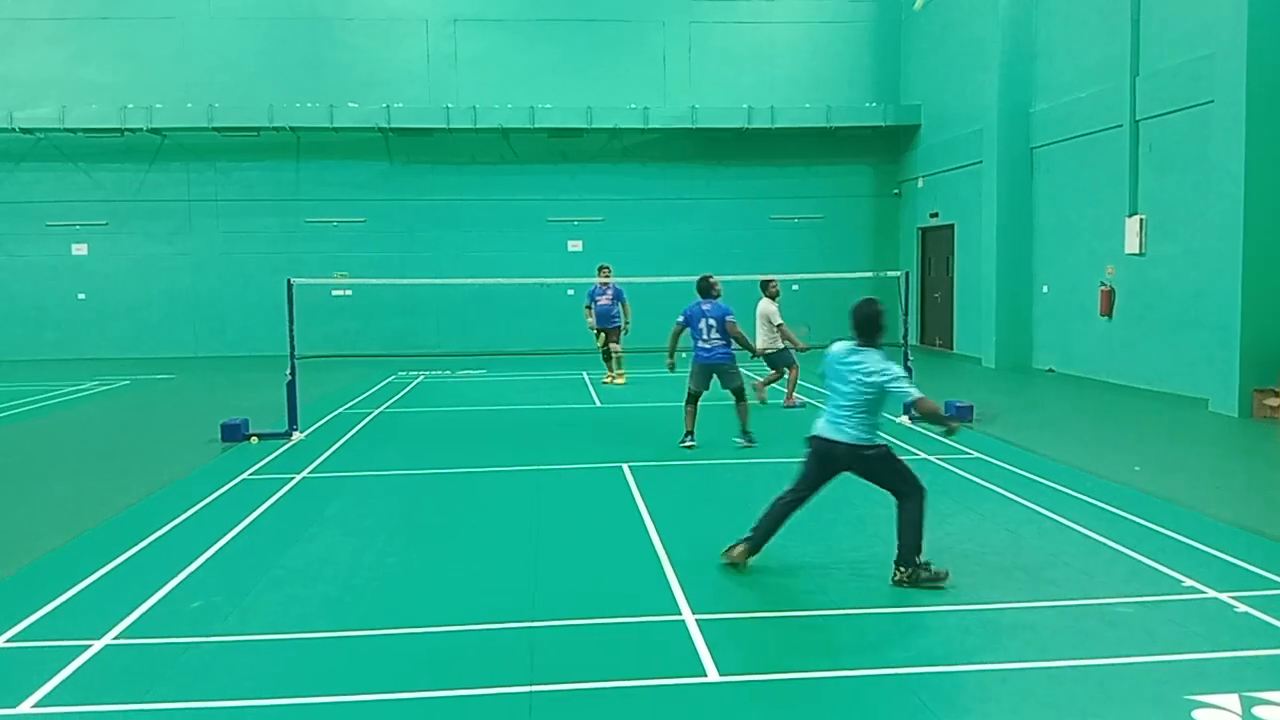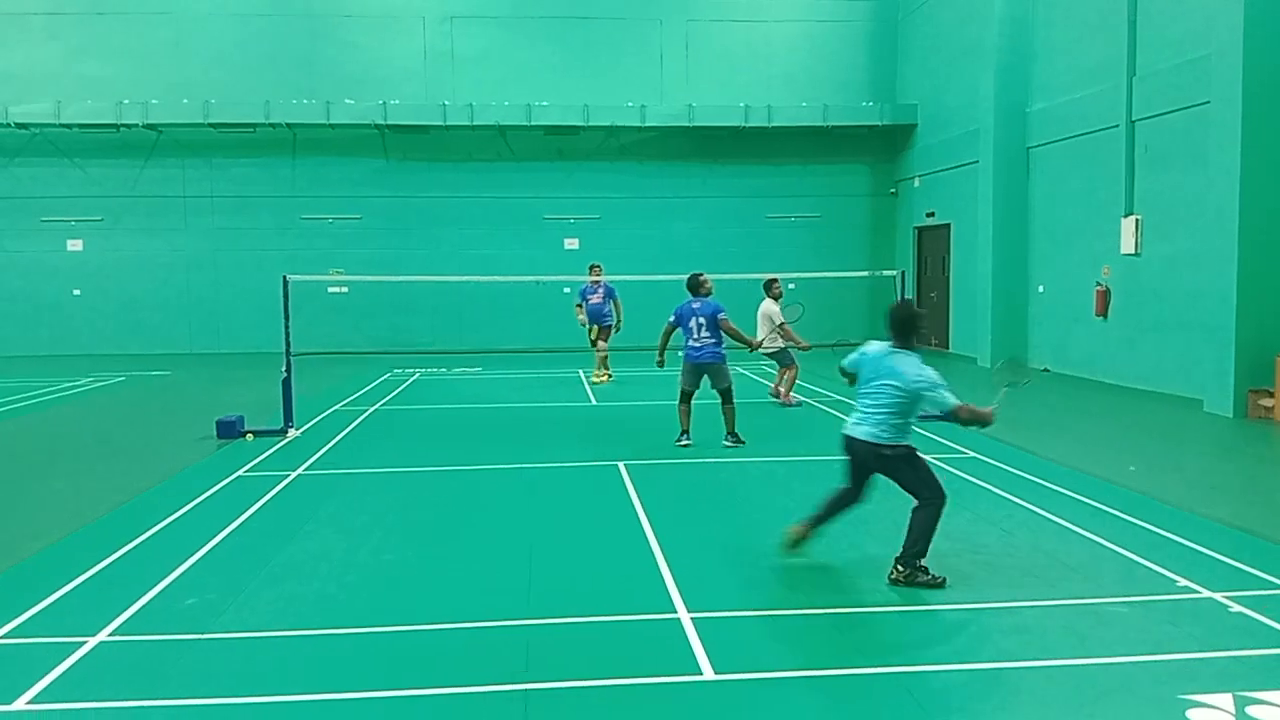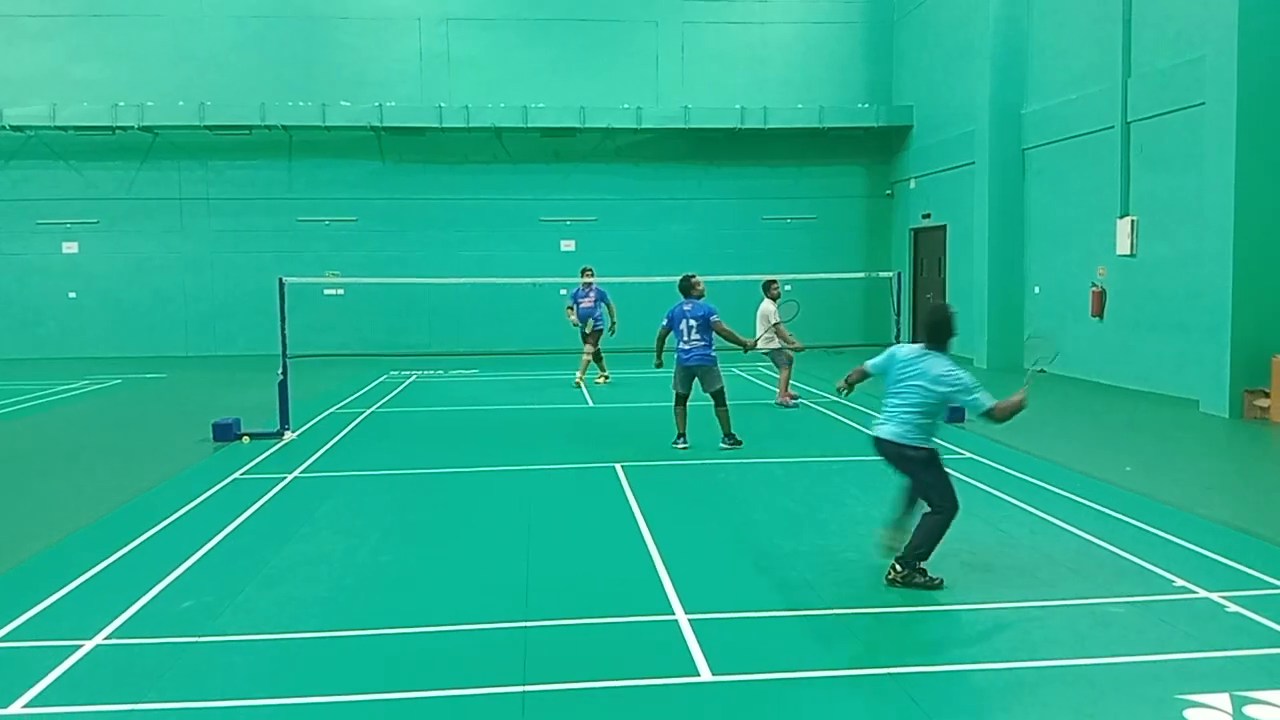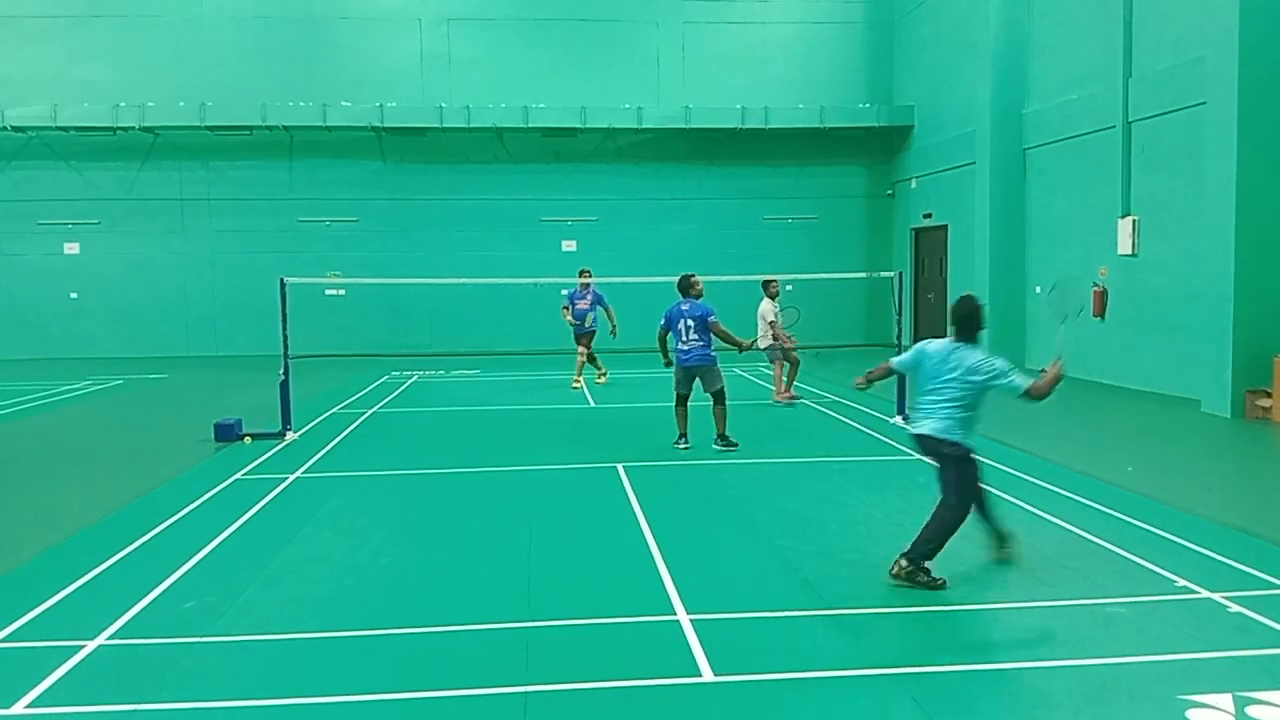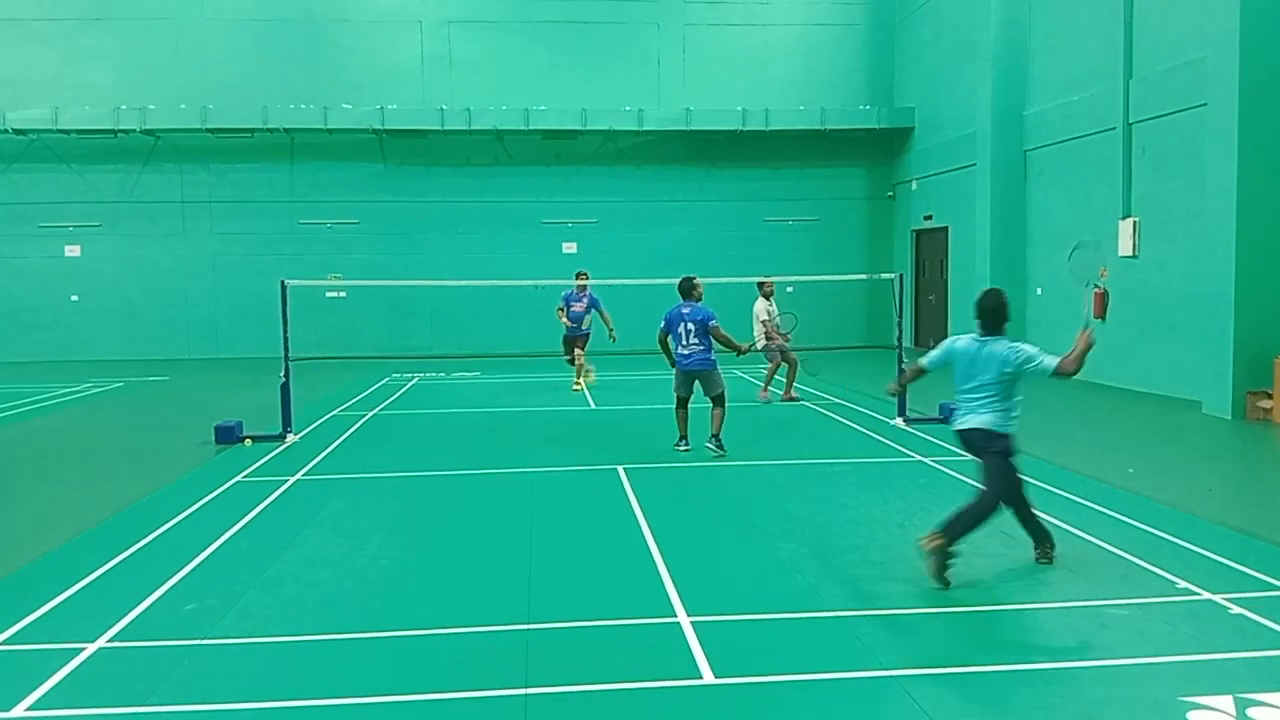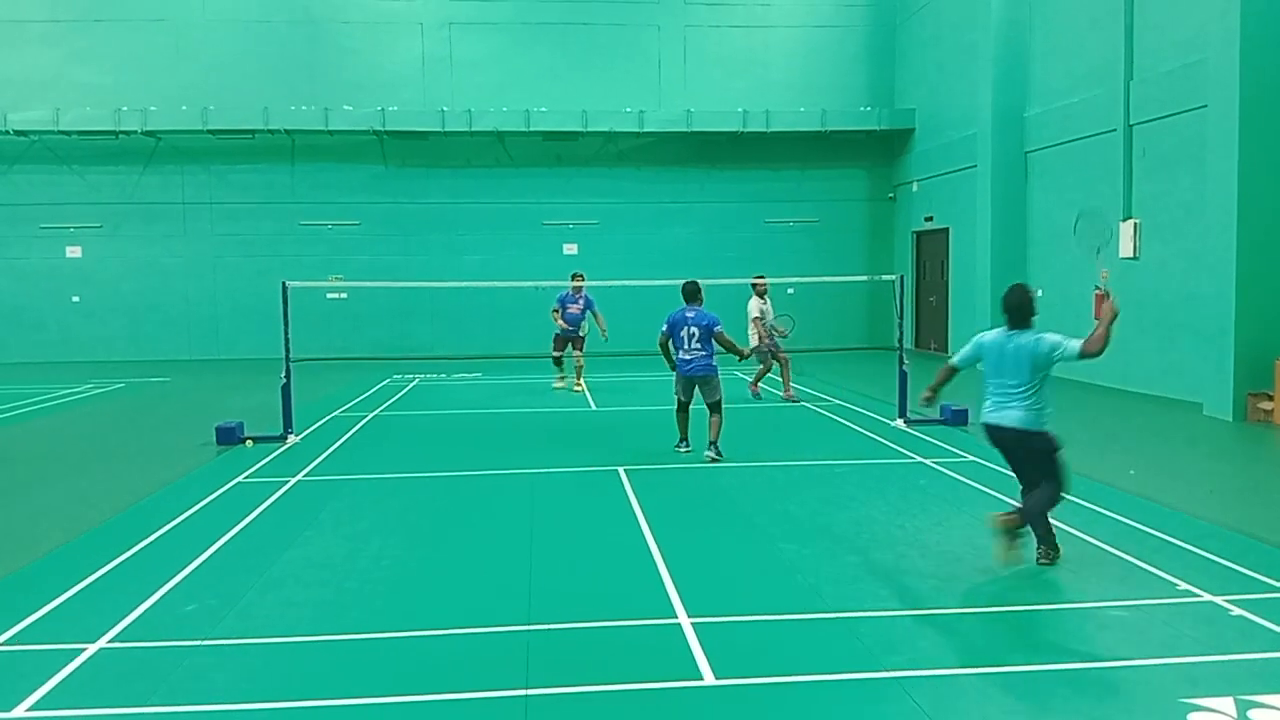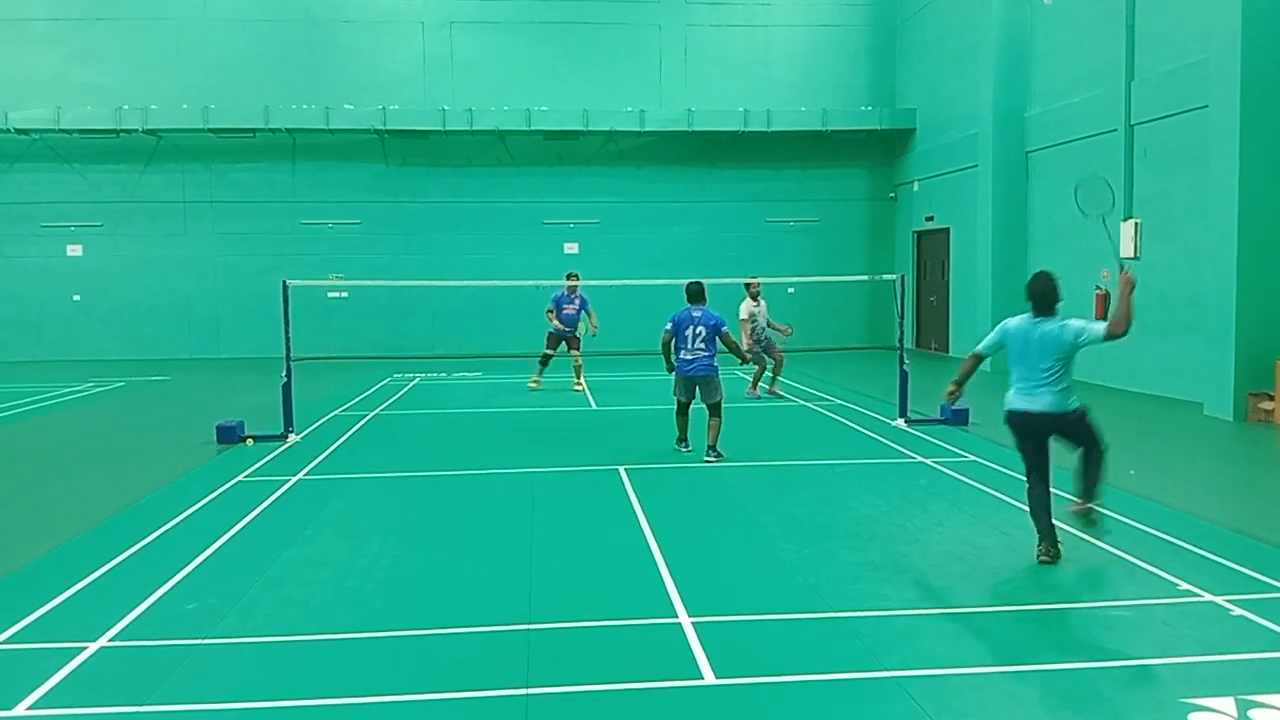
dt=0.1s
person 1, frame 1
left shoulder: (835, 352)
right shoulder: (886, 370)
right elbow: (924, 407)
right wrist: (946, 423)
left hip: (822, 439)
right hip: (861, 448)
left knee: (796, 495)
right knee: (912, 493)
left ankle: (746, 547)
right ankle: (907, 567)
person 1, frame 2
left shoulder: (870, 350)
right shoulder: (921, 375)
left elbow: (846, 371)
right elbow: (960, 414)
left wrist: (860, 384)
right wrist: (986, 416)
left hip: (853, 437)
right hip: (888, 447)
left knee: (853, 490)
right knee: (932, 499)
left ankle: (806, 527)
right ankle: (906, 567)
person 1, frame 3
left shoulder: (898, 353)
right shoulder: (953, 377)
left elbow: (864, 370)
right elbow: (997, 413)
left wrist: (846, 384)
right wrist: (1018, 403)
left hip: (883, 437)
right hip: (910, 446)
left knee: (921, 481)
right knee: (945, 507)
left ankle: (896, 530)
right ankle: (904, 569)
person 1, frame 4
left shoulder: (927, 348)
right shoulder: (988, 365)
left elbow: (889, 367)
right elbow: (1036, 391)
left wrist: (867, 379)
right wrist: (1054, 375)
left hip: (923, 433)
right hip: (948, 441)
left knee: (969, 483)
right knee: (958, 503)
left ankle: (998, 538)
right ankle: (909, 564)
person 1, frame 5
left shoulder: (956, 345)
right shoulder: (1017, 353)
left elbow: (919, 369)
right elbow: (1067, 368)
left wrist: (899, 385)
right wrist: (1084, 345)
left hip: (965, 429)
right hip: (993, 433)
left knee: (1010, 486)
right knee: (992, 497)
left ankle: (1041, 541)
right ankle: (939, 541)
person 1, frame 6
left shoulder: (985, 340)
right shoulder: (1043, 343)
left elbow: (951, 367)
right elbow: (1093, 349)
left wrist: (932, 391)
right wrist: (1108, 318)
left hip: (993, 424)
right hip: (1026, 428)
left knee: (1032, 483)
right knee: (1053, 484)
left ankle: (1046, 545)
right ankle: (1012, 521)
person 1, frame 7
left shoulder: (1010, 327)
right shoulder: (1067, 331)
left elbow: (976, 357)
right elbow: (1118, 330)
left wrist: (957, 385)
right wrist: (1126, 293)
left hip: (1019, 412)
right hip: (1058, 412)
left knee: (1037, 476)
right knee: (1092, 447)
left ankle: (1047, 543)
right ankle: (1084, 500)
person 2, frame 1
left shoulder: (690, 310)
right shoulder: (724, 309)
left elbow: (676, 333)
right elbow: (735, 333)
left wrist: (670, 357)
right wrist: (752, 350)
left hip: (701, 360)
right hip: (724, 359)
left knee: (692, 397)
right knee: (739, 394)
left ankle: (688, 436)
right ankle: (745, 433)
person 2, frame 2
left shoulder: (681, 309)
right shoulder: (715, 306)
left elbow: (667, 332)
right elbow: (729, 330)
left wrist: (660, 354)
right wrist: (751, 343)
left hip: (691, 359)
right hip: (715, 358)
left knee: (685, 397)
right knee: (726, 396)
left ankle: (684, 434)
right ankle: (730, 435)
person 2, frame 3
left shoulder: (673, 311)
right shoulder: (706, 308)
left elbow: (661, 336)
right elbow: (723, 331)
left wrist: (658, 357)
right wrist: (745, 343)
left hip: (683, 361)
right hip: (705, 360)
left knee: (680, 399)
right knee: (719, 398)
left ankle: (681, 437)
right ankle: (727, 436)
person 2, frame 4
left shoulder: (671, 311)
right shoulder: (704, 309)
left elbow: (661, 336)
right elbow: (720, 332)
left wrist: (666, 356)
right wrist: (741, 344)
left hip: (682, 362)
right hip: (705, 360)
left knee: (681, 399)
right knee: (719, 398)
left ankle: (682, 437)
right ankle: (721, 437)
person 2, frame 5
left shoulder: (671, 313)
right shoulder: (705, 313)
left elbow: (661, 338)
right elbow: (720, 337)
left wrist: (670, 358)
right wrist: (740, 348)
left hip: (682, 365)
right hip: (705, 364)
left knee: (681, 402)
right knee: (718, 401)
left ankle: (683, 440)
right ankle: (714, 438)
person 2, frame 6
left shoulder: (674, 316)
right shoulder: (709, 317)
left elbow: (662, 342)
right elbow: (725, 342)
left wrist: (671, 361)
right wrist: (742, 353)
left hip: (683, 370)
right hip: (706, 370)
left knee: (682, 405)
right knee: (715, 409)
left ankle: (683, 441)
right ankle: (712, 446)
person 2, frame 7
left shoulder: (678, 316)
right shoulder: (714, 317)
left elbow: (665, 341)
right elbow: (730, 343)
left wrist: (668, 362)
right wrist: (745, 357)
left hip: (683, 370)
right hip: (707, 370)
left knee: (682, 406)
right knee: (715, 410)
left ankle: (683, 441)
right ankle: (711, 449)
